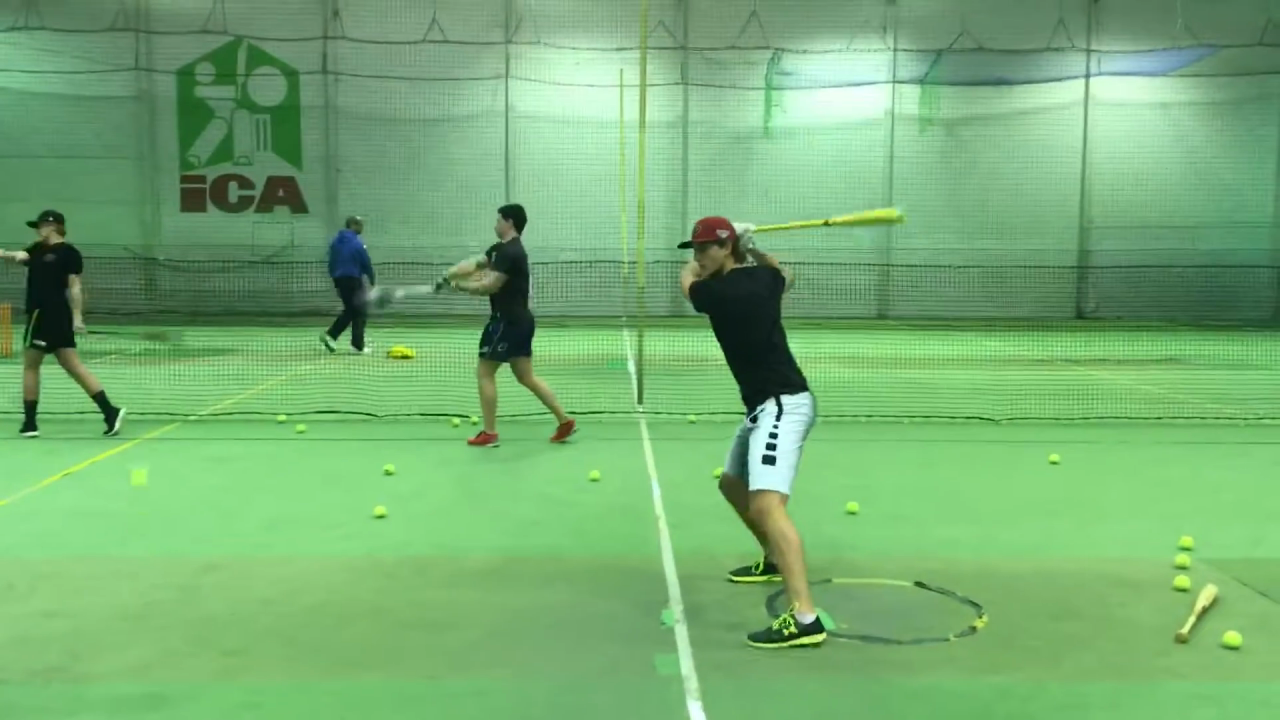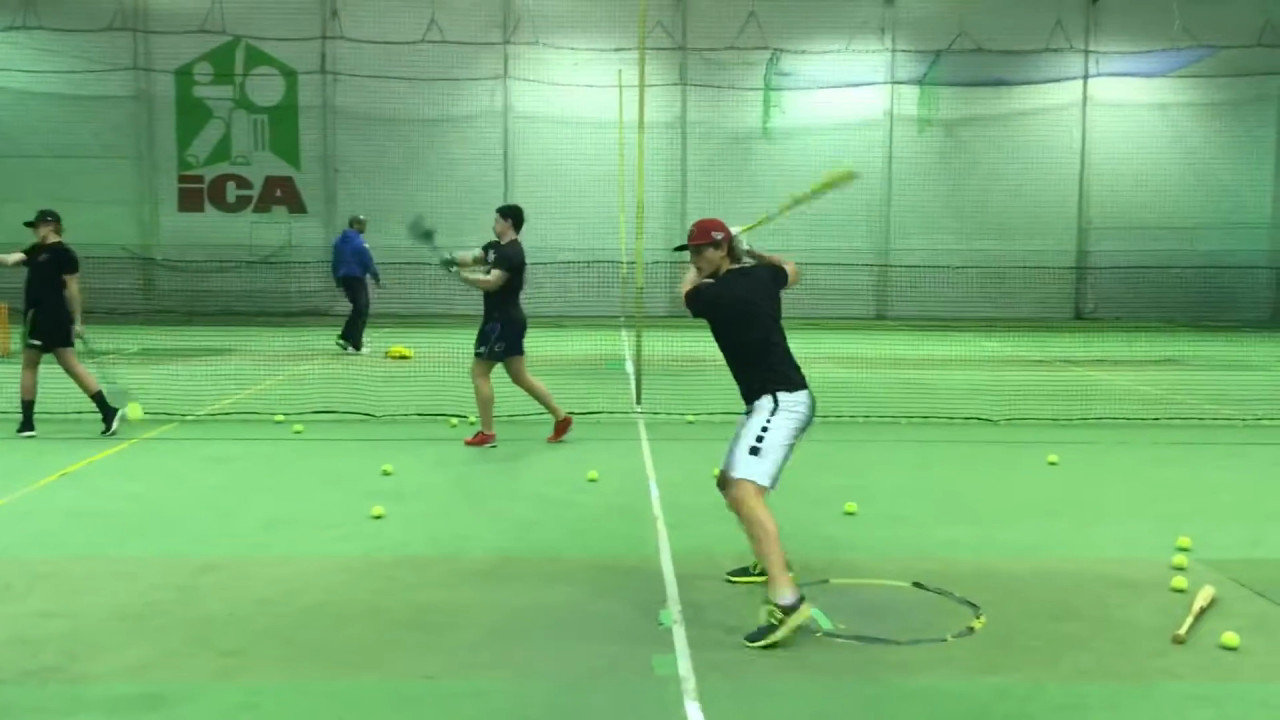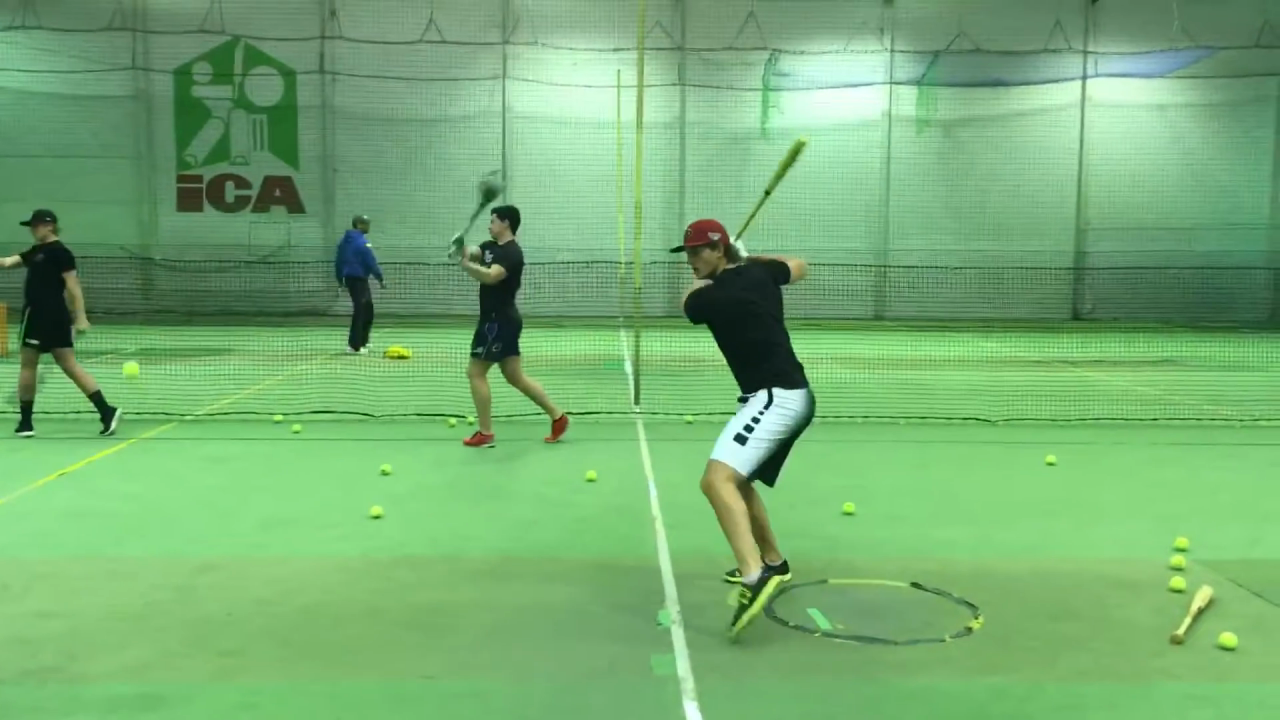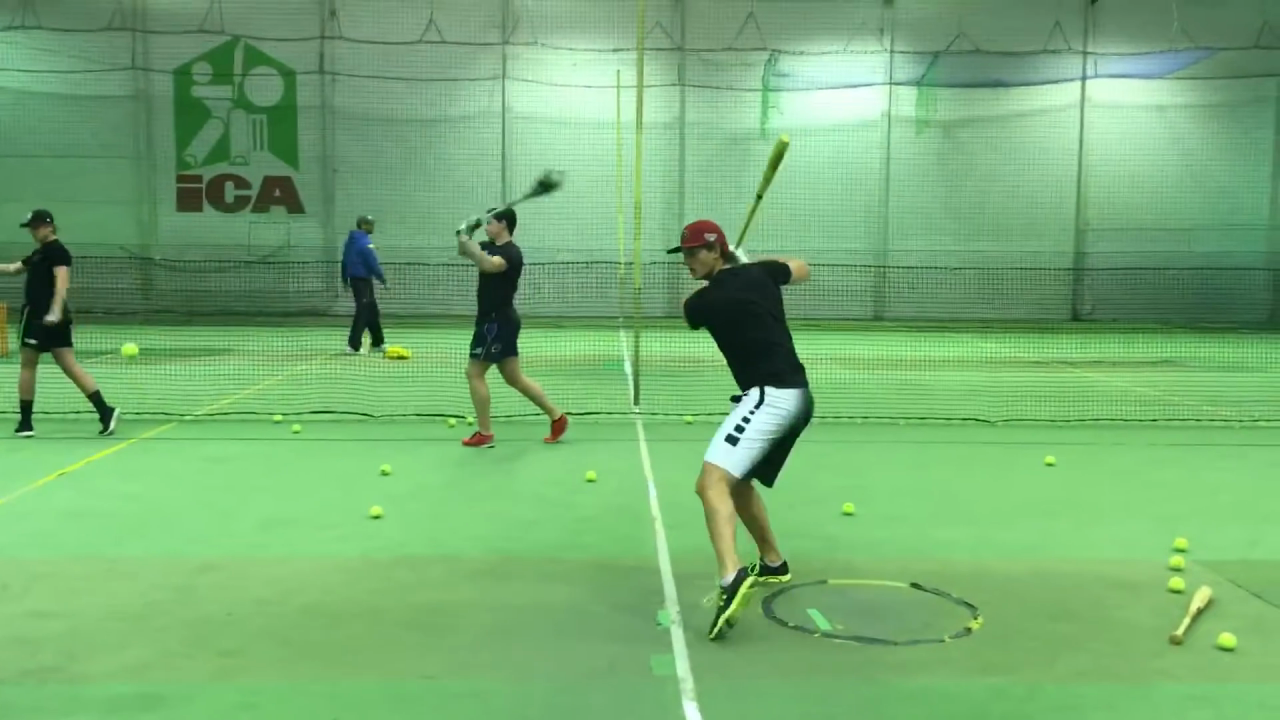
dt=0.1s
person 1, frame 1
left shoulder: (716, 292)
right shoulder: (764, 278)
left elbow: (686, 279)
right elbow: (783, 275)
left wrist: (709, 262)
right wrist: (753, 249)
left hip: (781, 407)
right hip: (779, 403)
left knee: (767, 503)
right knee: (732, 484)
left ankle: (804, 618)
right ankle: (775, 561)
person 1, frame 2
left shoulder: (713, 295)
right shoulder: (763, 277)
left elbow: (687, 287)
right elbow: (792, 270)
left wrist: (703, 269)
right wrist: (750, 251)
left hip: (778, 402)
right hip: (782, 399)
left knee: (745, 494)
right knee: (728, 481)
left ankle: (786, 600)
right ankle: (771, 562)
person 1, frame 3
left shoulder: (706, 299)
right shoulder: (762, 273)
right elbow: (800, 267)
left wrist: (721, 269)
right wrist: (747, 259)
left hip: (774, 398)
right hip: (796, 397)
left knee: (716, 478)
right knee: (735, 477)
left ankle: (753, 574)
right ankle: (772, 560)
person 1, frame 4
left shoulder: (705, 300)
right shoulder: (761, 274)
right elbow: (802, 270)
left wrist: (717, 269)
left hip: (769, 397)
right hip: (795, 397)
left knee: (711, 481)
right knee: (735, 479)
left ankle: (732, 576)
right ankle: (772, 562)
person 2, frame 1
left shoulder: (511, 252)
right shoulder: (500, 248)
left elbow: (489, 286)
right elbow: (475, 265)
left wrist: (460, 286)
right wrist: (450, 275)
left hip: (508, 321)
right hip: (517, 320)
left knee: (485, 372)
right knee: (527, 376)
left ankle: (489, 433)
right ankle: (564, 421)
person 2, frame 2
left shoulder: (512, 253)
right shoulder: (496, 247)
left elbow: (491, 283)
right elbow: (472, 257)
left wrist: (460, 274)
right wrist: (454, 259)
left hip: (502, 321)
right hip: (508, 321)
left knee: (479, 372)
right knee: (521, 376)
left ankle: (487, 433)
right ankle: (560, 417)
person 2, frame 3
left shoulder: (513, 253)
right shoulder: (490, 246)
left elbow: (491, 277)
right elbow: (471, 254)
left wrist: (464, 263)
right wrist: (462, 251)
left hip: (499, 321)
right hip: (497, 321)
left knee: (475, 372)
right knee: (515, 376)
left ankle: (486, 433)
right ankle: (557, 416)
person 2, frame 4
left shoulder: (512, 253)
right shoulder: (488, 246)
left elbow: (489, 266)
right elbow: (467, 250)
left wrist: (466, 242)
right wrist: (465, 235)
left hip: (499, 322)
right hip: (492, 321)
left knee: (474, 373)
right knee: (514, 377)
left ankle: (485, 434)
right ankle: (557, 417)
person 3, frame 1
left shoulder: (69, 253)
right shoulder: (38, 249)
left elbow: (75, 287)
left wrist: (78, 318)
left hip: (48, 314)
right hip: (54, 315)
left knee: (31, 366)
right knee: (74, 366)
left ankle: (30, 423)
right ankle: (111, 412)
person 3, frame 2
left shoulder: (63, 252)
right shoulder: (37, 250)
left elbow: (72, 288)
left wrist: (78, 321)
left hip: (43, 314)
right hip: (56, 316)
left knee: (29, 366)
right knee: (72, 366)
left ankle: (27, 422)
right ankle: (108, 411)
person 3, frame 3
left shoulder: (59, 251)
right shoulder: (37, 251)
left elbow: (73, 285)
left wrist: (82, 317)
left hip: (41, 314)
right hip: (54, 316)
left knee: (28, 365)
right knee: (71, 365)
left ankle: (26, 422)
right ankle: (107, 411)
person 3, frame 4
left shoulder: (56, 250)
right shoulder: (41, 252)
left elbow: (62, 281)
left wrist: (55, 311)
left hip: (40, 314)
right hip: (53, 316)
left knee: (28, 365)
right knee: (70, 365)
left ankle: (25, 422)
right ankle: (105, 411)
